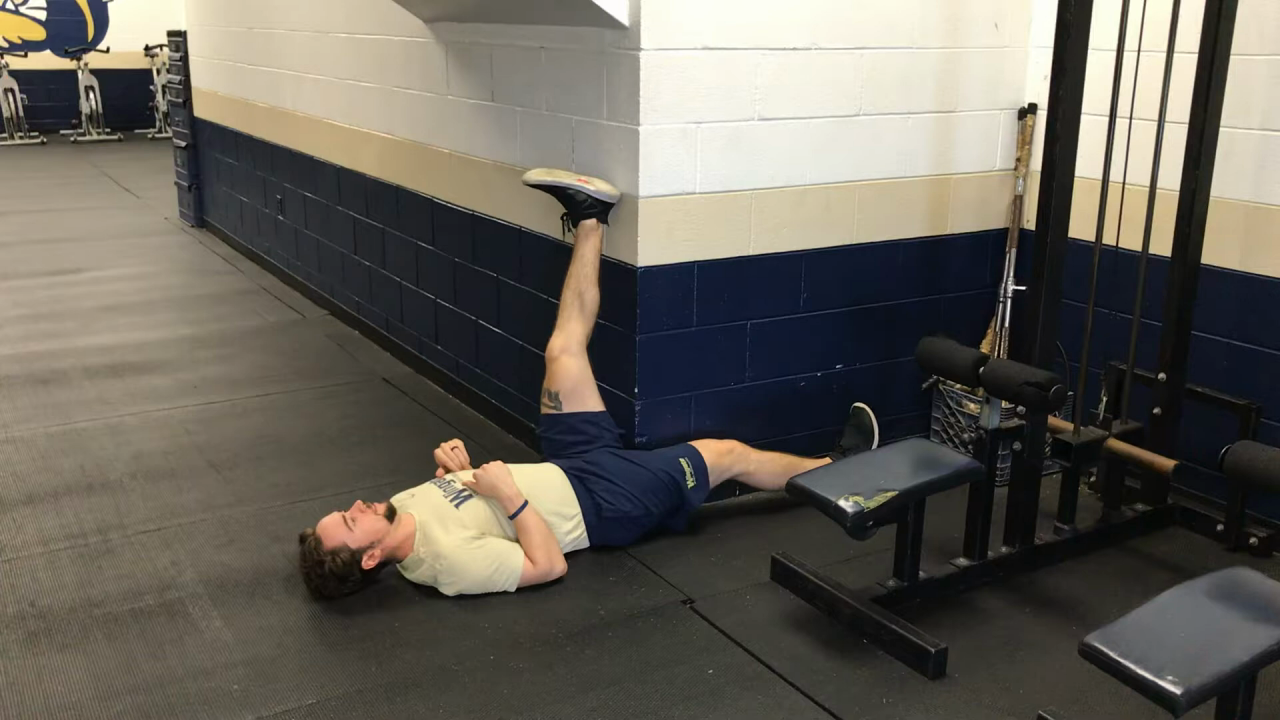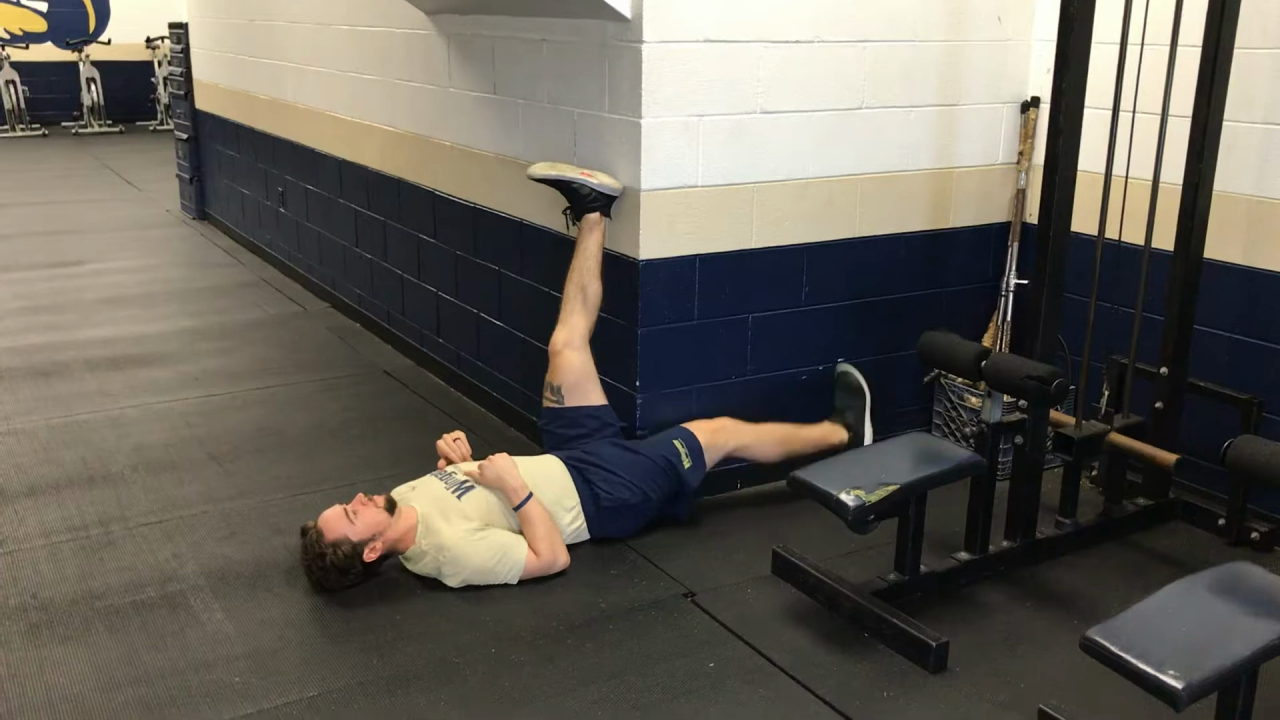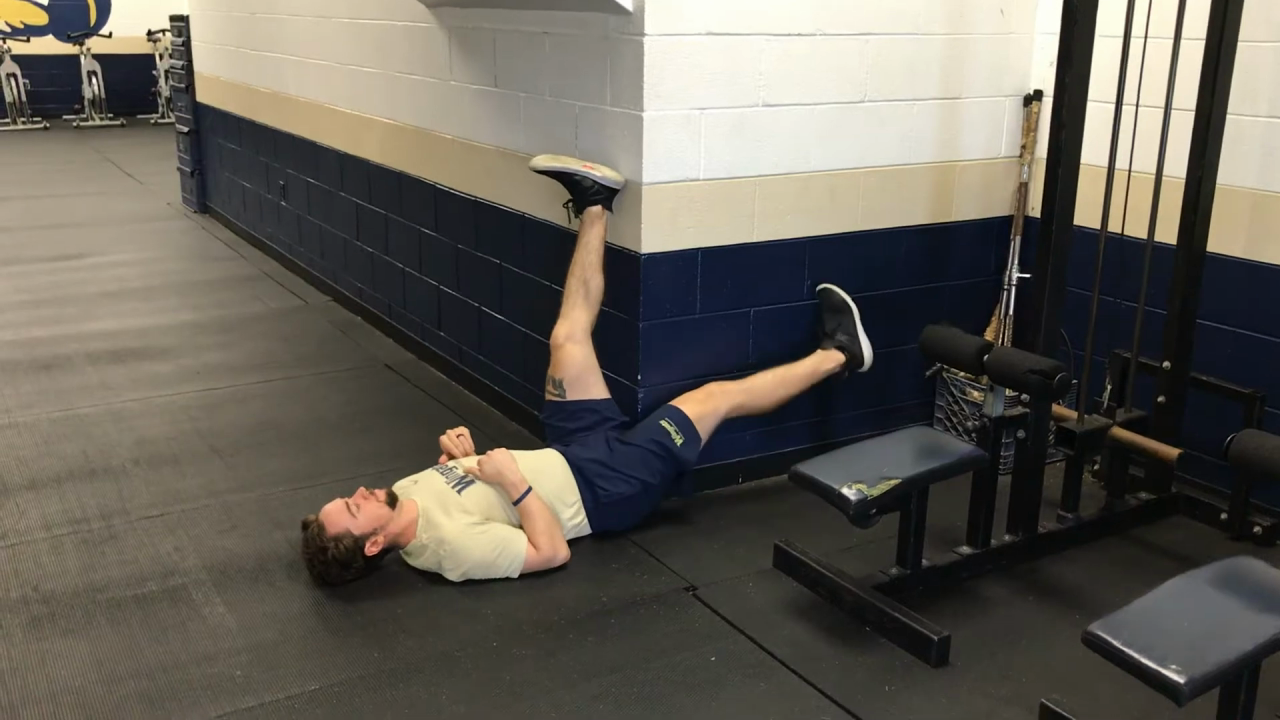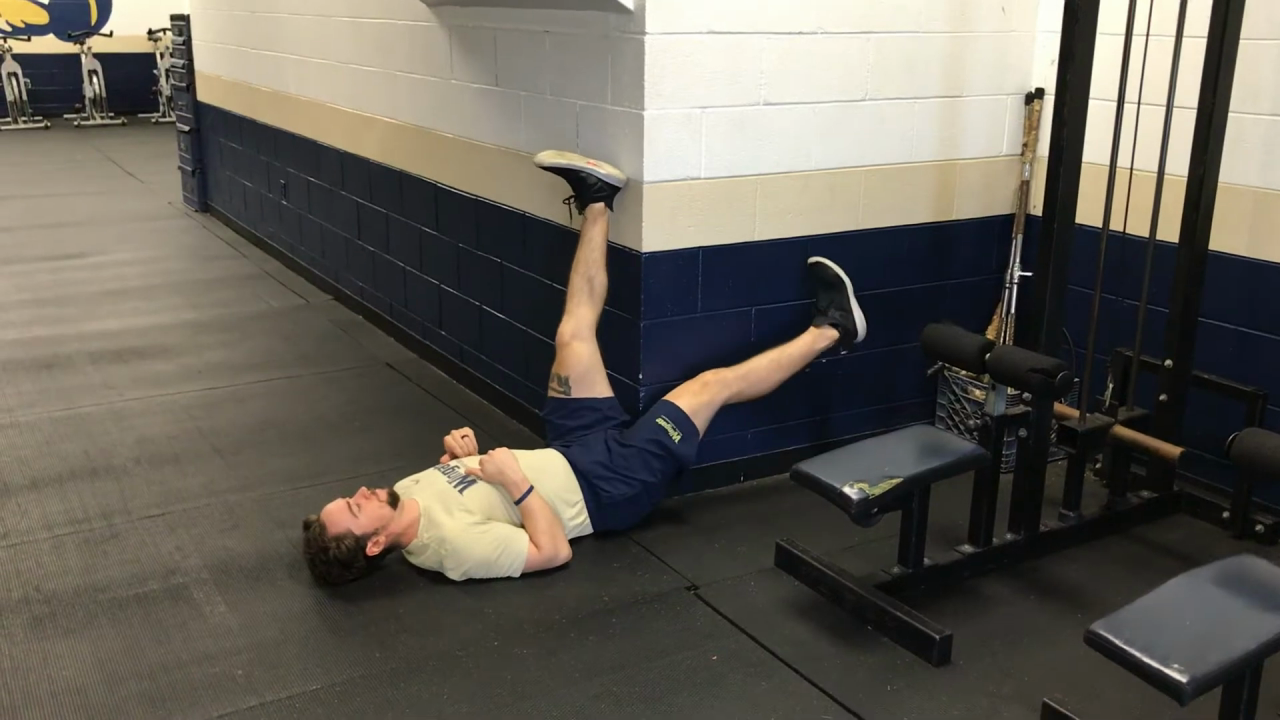
dt=0.4s
person 1, frame 1
left shoulder: (403, 511)
right shoulder: (446, 562)
right elbow: (548, 565)
left wrist: (456, 468)
right wrist: (507, 493)
left hip: (569, 468)
right hip: (601, 501)
left knee: (564, 348)
right knee: (729, 453)
left ankle: (588, 219)
right ankle: (835, 469)
person 1, frame 2
left shoulder: (405, 503)
right shoulder: (449, 553)
right elbow: (552, 558)
left wrist: (457, 460)
right wrist: (514, 485)
left hip: (571, 461)
right hip: (602, 493)
left knee: (566, 342)
right knee: (725, 429)
left ankle: (591, 213)
right ankle: (842, 430)
person 1, frame 3
left shoulder: (406, 496)
right shoulder: (449, 548)
right elbow: (552, 552)
left wrist: (458, 455)
right wrist: (513, 481)
left hip: (571, 455)
right hip: (603, 486)
left knee: (568, 337)
right knee: (720, 395)
left ankle: (593, 206)
right ankle: (836, 353)
person 1, frame 4
left shoulder: (409, 496)
right shoulder: (449, 547)
right elbow: (552, 552)
left wrist: (460, 455)
right wrist: (514, 480)
left hip: (573, 454)
right hip: (607, 486)
right knee: (715, 383)
left ankle: (595, 203)
right ankle: (830, 329)
